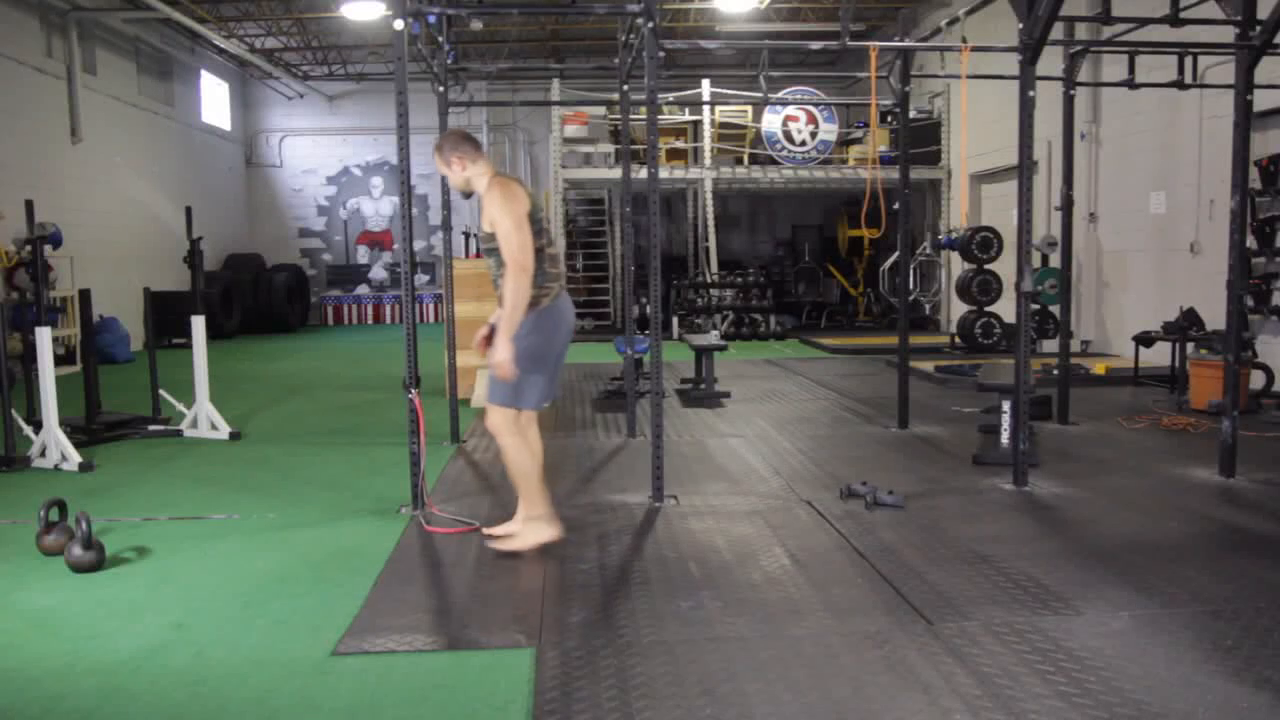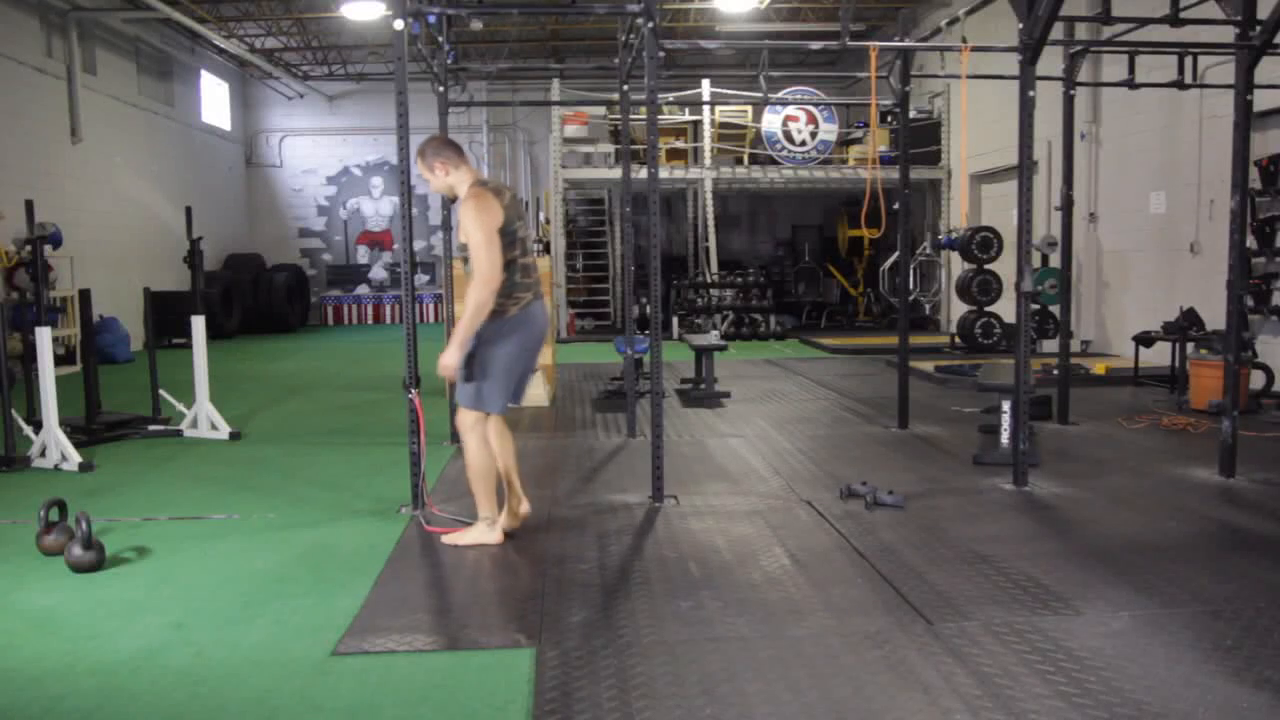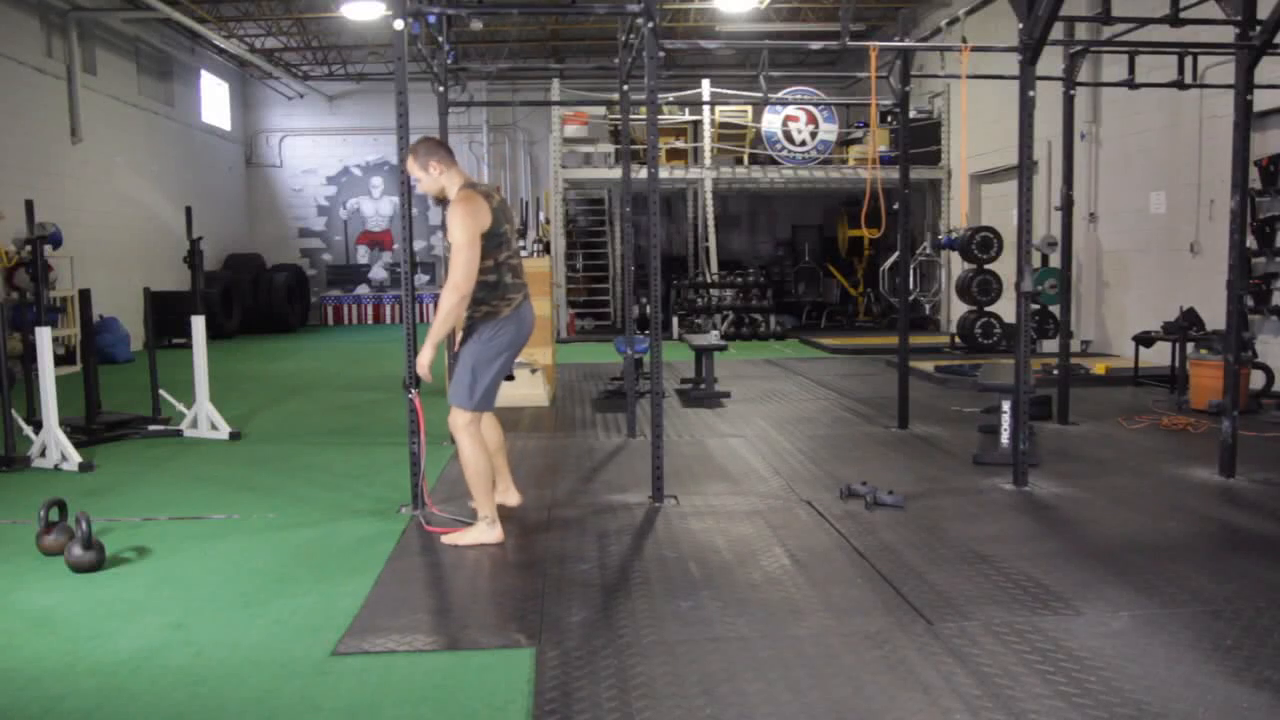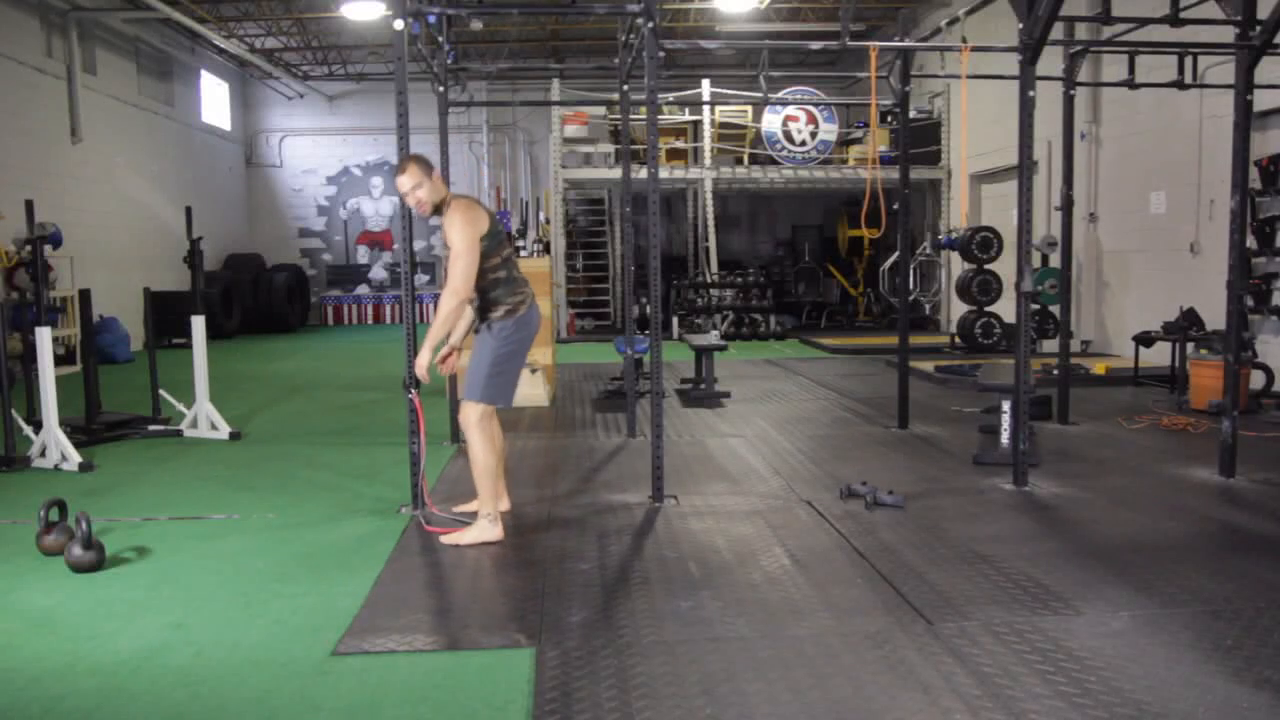
dt=0.2s
person 1, frame 1
left shoulder: (499, 193)
right shoulder: (506, 192)
left elbow: (522, 268)
left wrist: (505, 337)
right wrist: (495, 323)
left hip: (539, 316)
right hip: (544, 312)
left knee: (501, 418)
right knee: (521, 417)
left ankle: (539, 519)
right ankle: (521, 516)
person 1, frame 2
left shoulder: (474, 204)
right shoulder: (498, 193)
left elbow: (486, 282)
left wrist: (456, 344)
right wrist: (470, 329)
left hip: (506, 322)
right hip: (527, 314)
left knee: (470, 421)
right knee: (488, 414)
left ankle: (488, 525)
right ankle: (515, 502)
person 1, frame 3
left shoulder: (463, 207)
right shoulder: (486, 196)
left elbow: (459, 287)
left wrist: (430, 345)
right wrist: (466, 326)
left hip: (496, 322)
right hip: (513, 314)
left knee: (463, 421)
right knee: (476, 407)
left ankle: (488, 525)
right ankle: (503, 488)
person 1, frame 4
left shoulder: (459, 214)
right shoulder: (462, 212)
left elbow: (457, 292)
right elbow: (471, 291)
left wrist: (428, 346)
right wrist: (453, 344)
left hip: (507, 321)
right hip: (505, 318)
left knee: (473, 417)
right knee: (483, 411)
left ankle: (489, 523)
right ankle: (496, 496)
